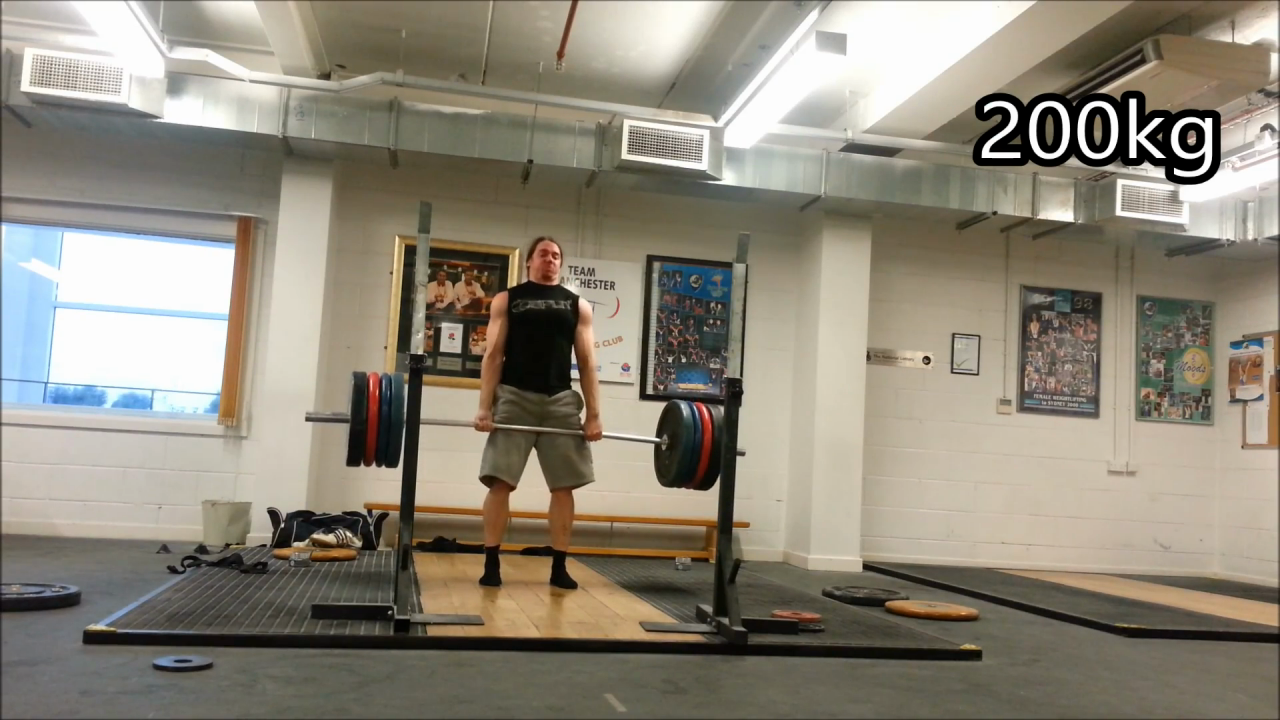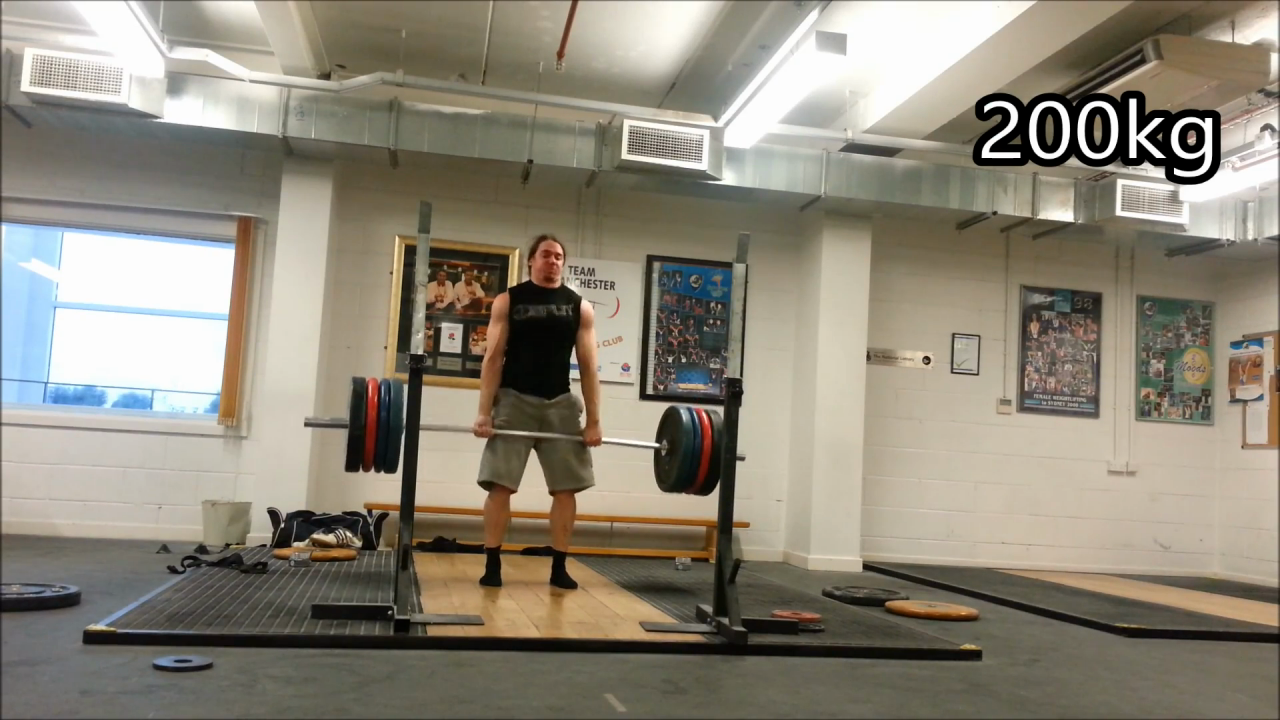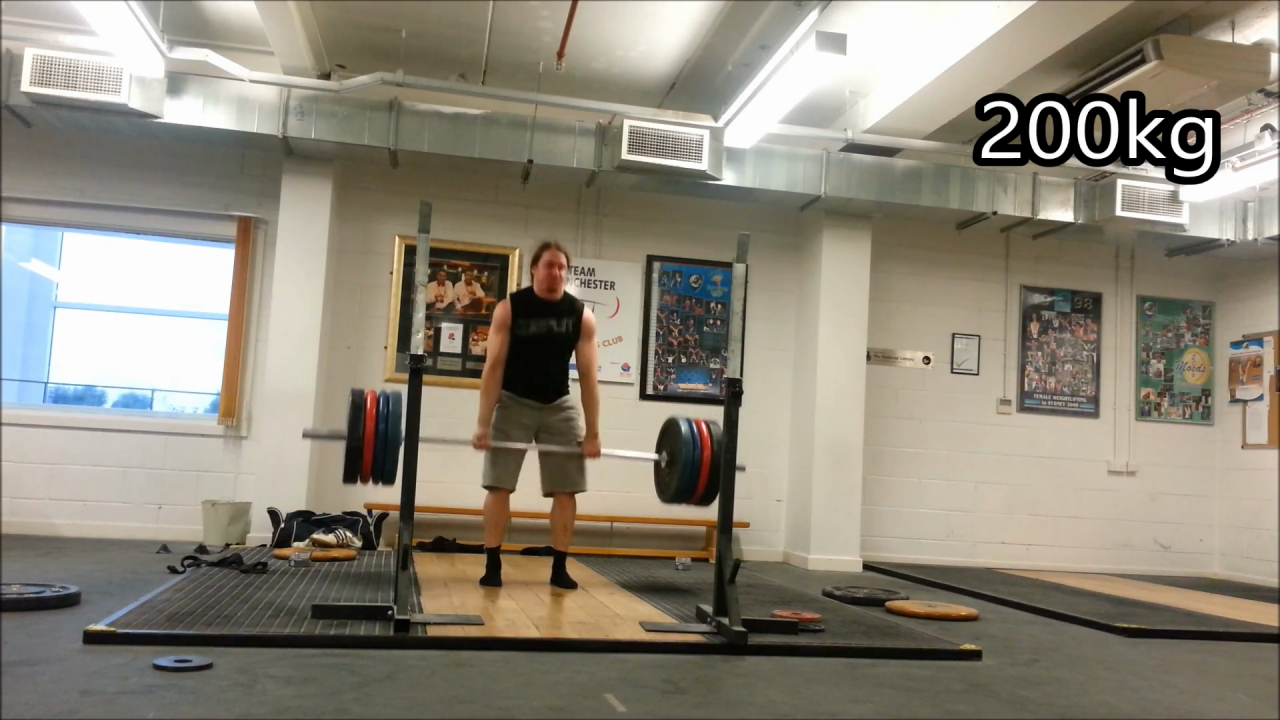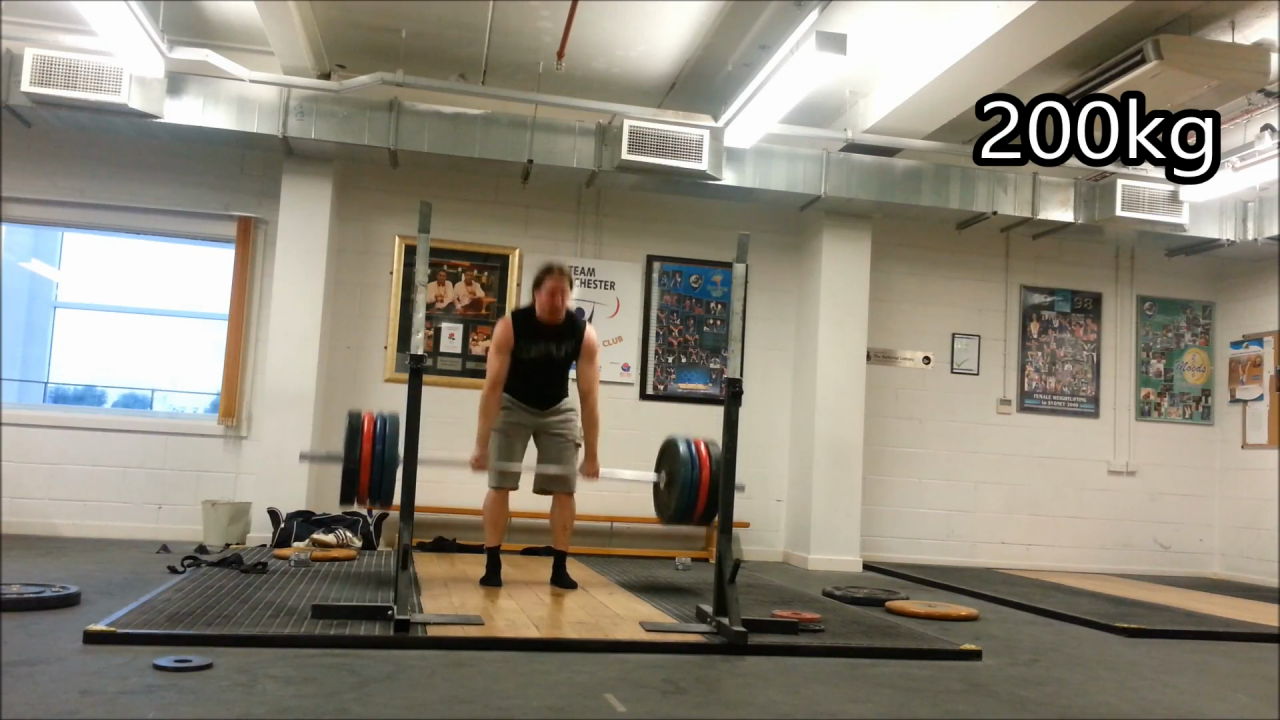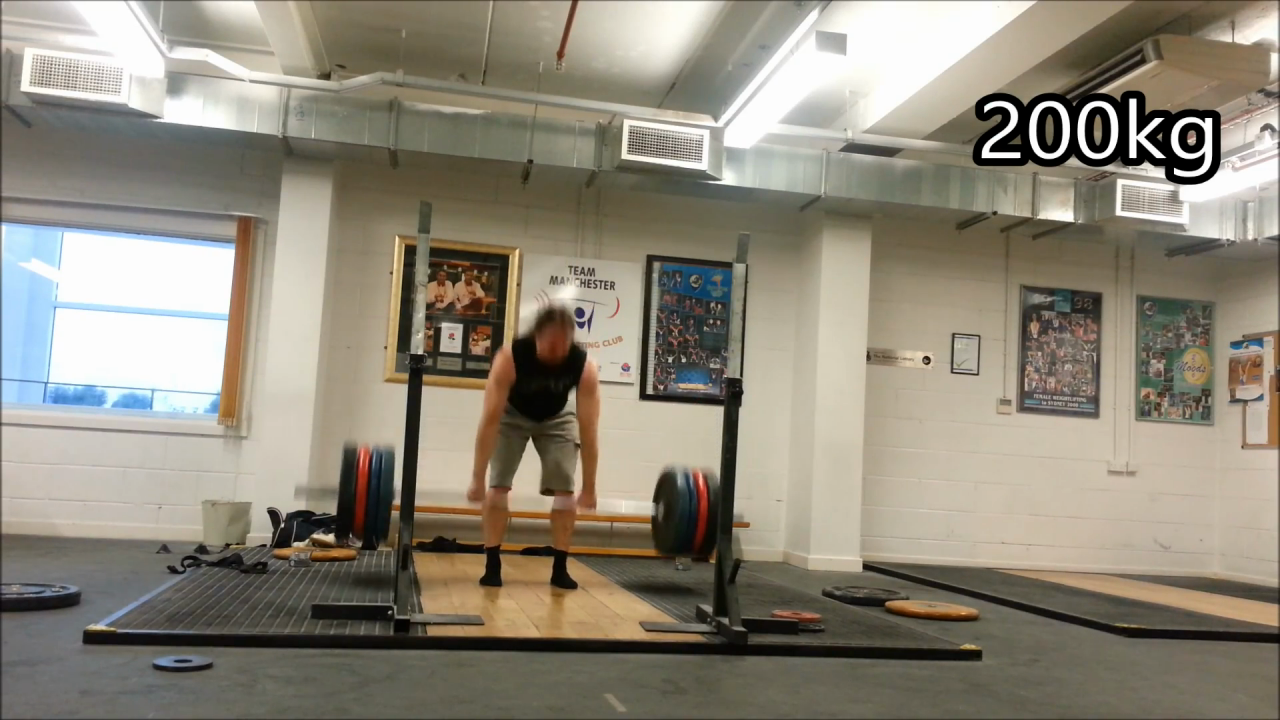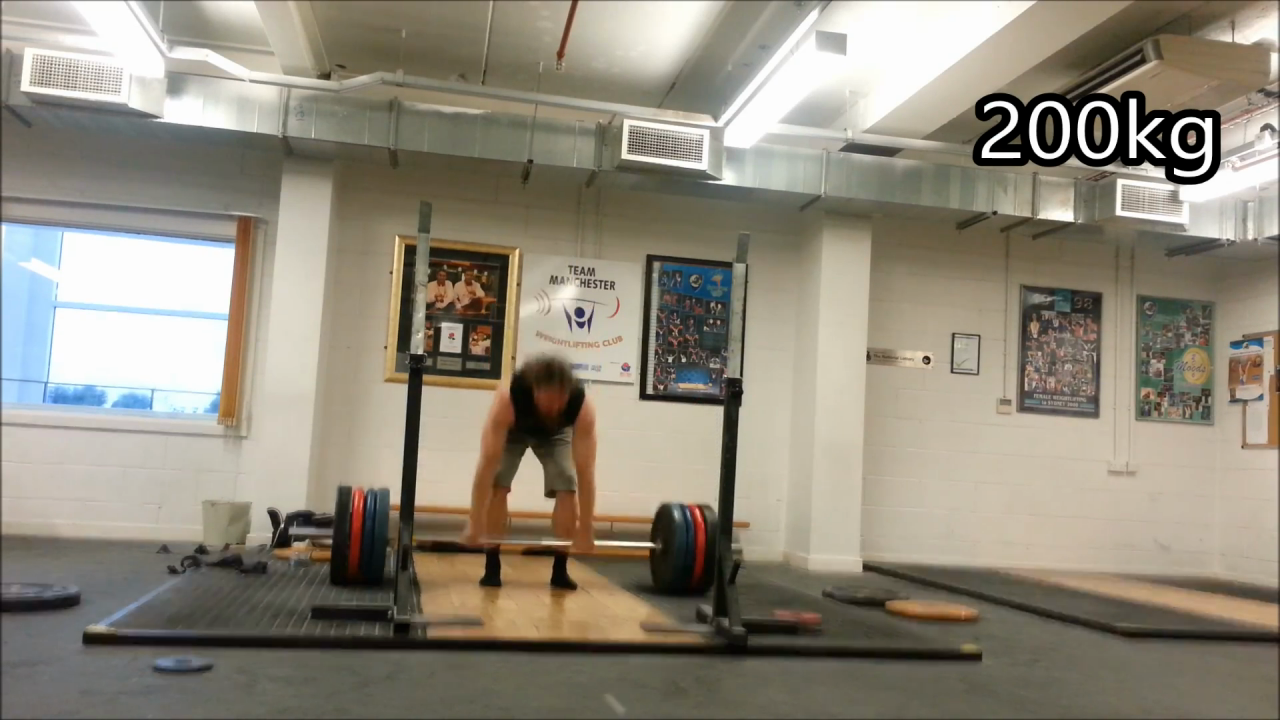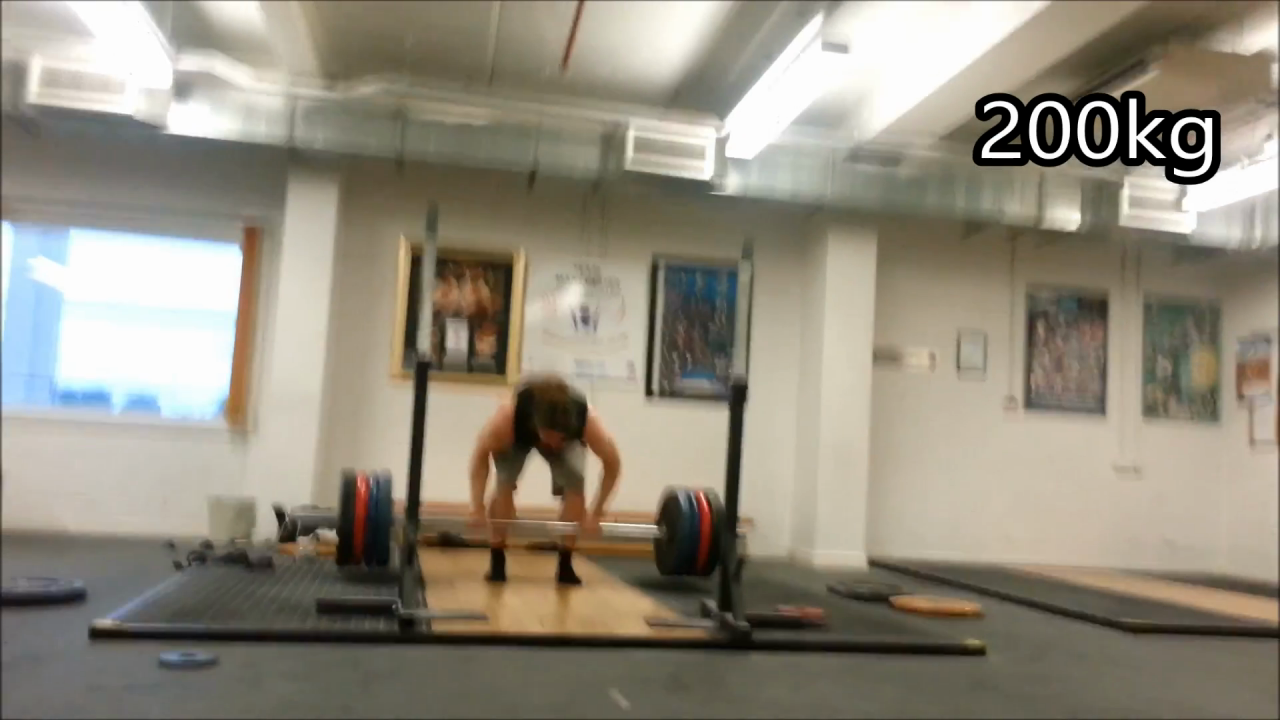
dt=0.1s
person 1, frame 1
left shoulder: (578, 305)
right shoulder: (507, 300)
left elbow: (587, 362)
right elbow: (493, 355)
left wrist: (593, 415)
right wrist: (485, 407)
left hip: (561, 402)
right hip: (514, 398)
left knee: (565, 486)
right knee: (499, 483)
left ankle: (559, 568)
right ankle: (491, 566)
person 1, frame 2
left shoulder: (580, 306)
right shoulder: (508, 300)
left elbow: (588, 366)
right elbow: (493, 358)
left wrist: (593, 420)
right wrist: (484, 411)
left hip: (560, 404)
right hip: (514, 400)
left knee: (565, 489)
right knee: (500, 486)
left ankle: (559, 567)
right ankle: (492, 565)
person 1, frame 3
left shoulder: (582, 315)
right shoulder: (510, 308)
left elbow: (588, 376)
right elbow: (493, 367)
left wrist: (592, 432)
right wrist: (484, 423)
left hip: (558, 408)
right hip: (513, 403)
left knee: (566, 488)
right knee: (499, 484)
left ankle: (559, 568)
right ankle: (492, 566)
person 1, frame 4
left shoulder: (584, 334)
right shoulder: (510, 326)
left elbow: (589, 397)
right elbow: (493, 387)
left wrist: (591, 454)
right wrist: (481, 445)
left hip: (557, 410)
right hip: (514, 406)
left knee: (564, 488)
right knee: (500, 483)
left ankle: (559, 568)
right ankle: (492, 566)
person 1, frame 5
left shoulder: (584, 367)
right shoulder: (510, 358)
left elbow: (589, 432)
right elbow: (489, 421)
left wrist: (588, 489)
right wrist: (478, 480)
left hip: (556, 418)
right hip: (514, 414)
left knee: (565, 488)
right knee: (499, 484)
left ankle: (560, 569)
right ankle: (492, 566)
person 1, frame 6
left shoulder: (582, 406)
right shoulder: (508, 399)
left elbow: (585, 472)
right elbow: (487, 465)
left wrist: (585, 529)
right wrist: (474, 524)
left hip: (556, 434)
right hip: (513, 432)
left knee: (567, 487)
right knee: (497, 484)
left ankle: (559, 570)
right ankle: (492, 568)
person 1, frame 7
left shoulder: (588, 424)
right shoulder: (509, 417)
left elbow: (613, 464)
right elbow: (480, 456)
left wrist: (596, 513)
right wrist: (478, 505)
right hip: (517, 436)
left knee: (574, 487)
right knee: (505, 483)
left ankle: (565, 566)
right ankle: (497, 564)
